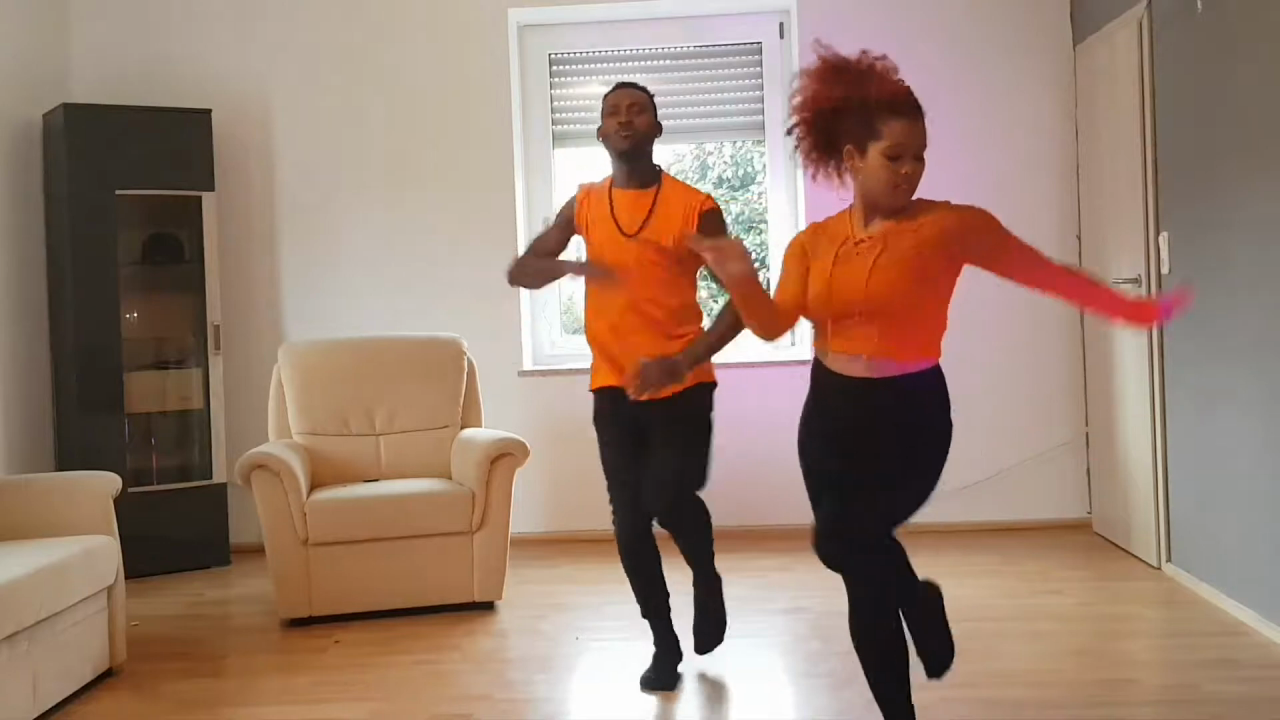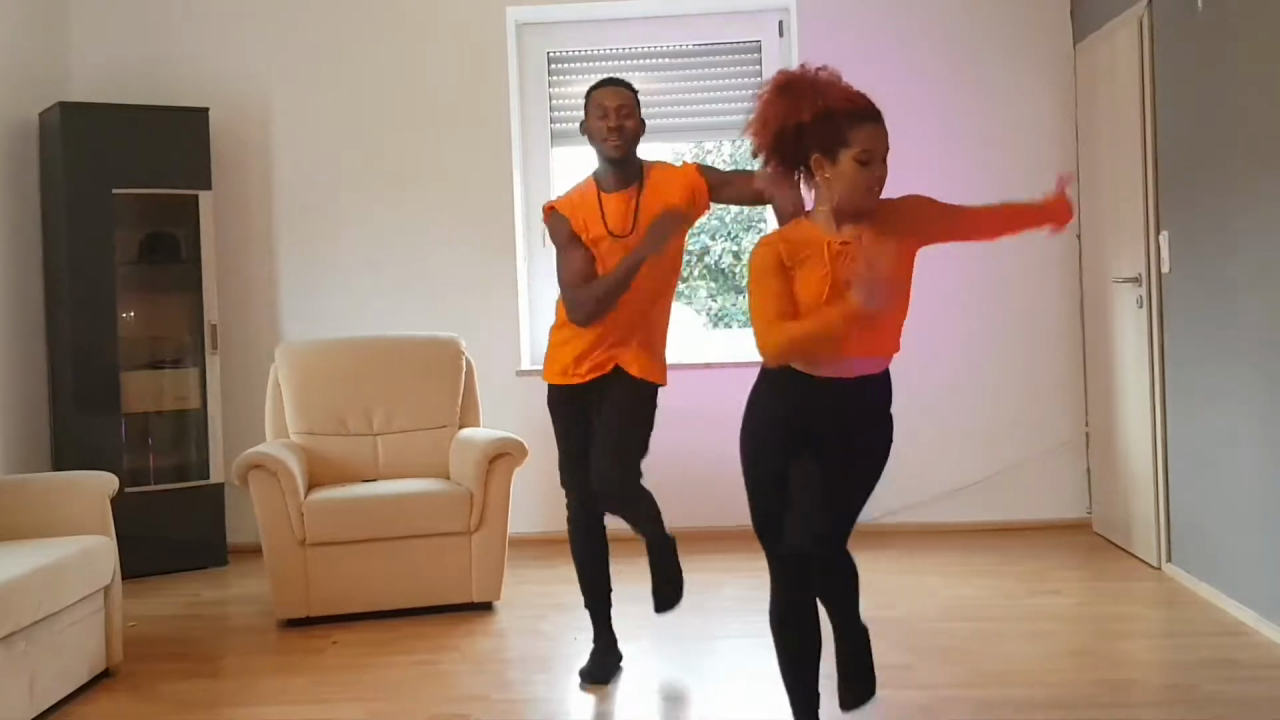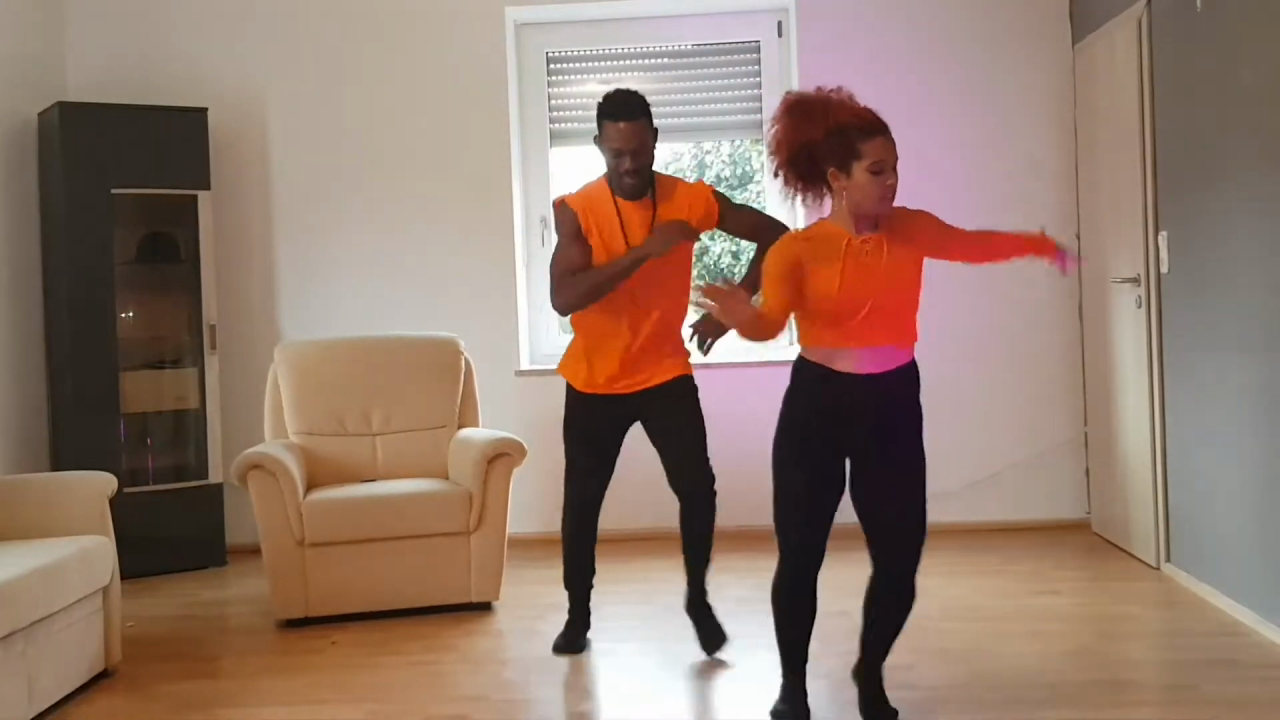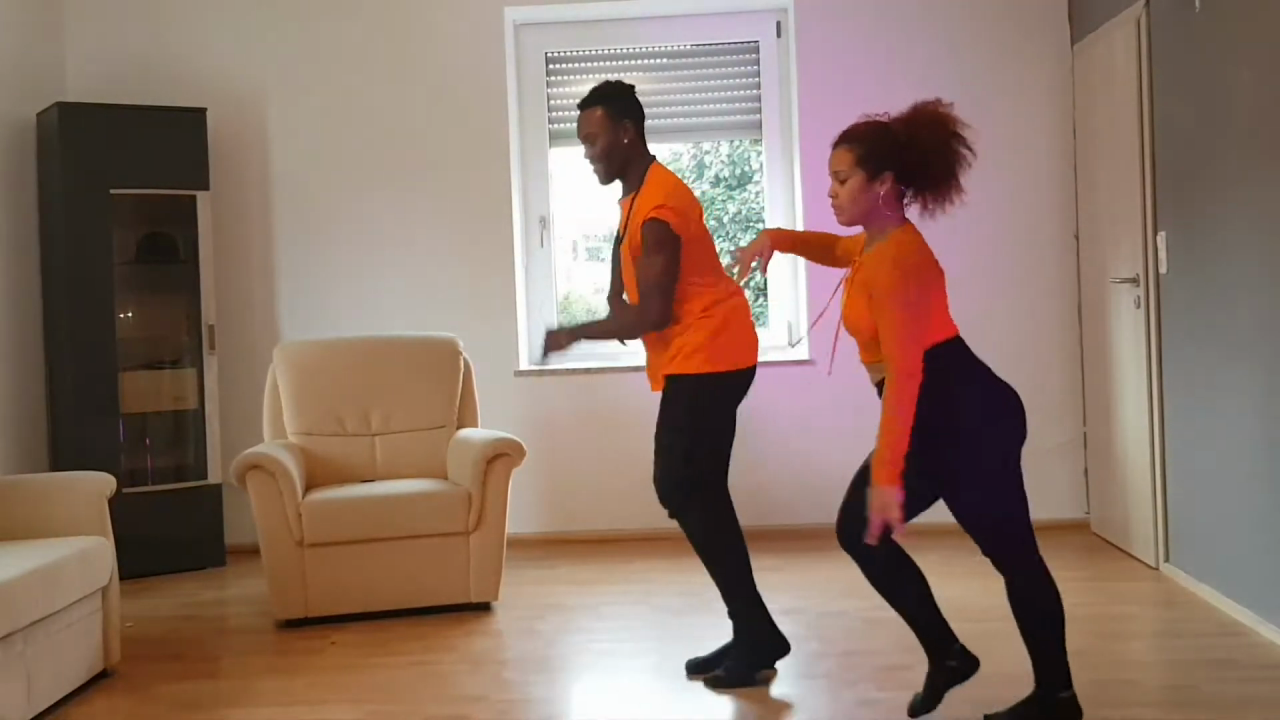
dt=0.7s
person 1, frame 1
left shoulder: (945, 226)
right shoulder: (812, 244)
left elbow: (1047, 272)
right elbow: (772, 325)
left wrist: (1139, 310)
right wrist: (738, 285)
left hip: (911, 415)
right hip: (831, 415)
left knee: (848, 538)
right knee: (866, 581)
left ankle: (917, 603)
person 1, frame 2
left shoulder: (902, 220)
right shoulder: (775, 250)
left elbow: (979, 220)
right elbow: (774, 345)
left wrist: (1051, 210)
right wrist: (855, 307)
left hip: (861, 415)
right hip: (784, 415)
left knee: (810, 542)
right knee: (789, 578)
left ankle: (850, 633)
person 1, frame 3
left shoulder: (909, 229)
right shoulder: (797, 250)
left elbow: (976, 243)
right elbow: (766, 320)
left wrist: (1042, 245)
right wrist: (733, 311)
left hip: (892, 409)
right hip: (813, 410)
left knee: (900, 558)
right knee: (801, 556)
person 1, frame 4
left shoulder: (898, 261)
right shoulder: (875, 245)
left elbow: (905, 372)
right elbow: (833, 249)
left wrist: (886, 475)
right wrist: (776, 238)
left hip: (963, 416)
right hip: (934, 420)
left knee: (1012, 552)
right knee: (858, 531)
right ankle: (946, 655)
person 2, frame 1
left shoulder: (696, 207)
right shoulder: (584, 203)
right elbow: (518, 272)
left wrist: (690, 355)
right wrist: (571, 266)
left hip: (686, 377)
right hip: (615, 383)
left knee: (674, 494)
right knee: (630, 512)
left ankle: (705, 578)
right ankle: (664, 640)
person 2, frame 2
left shoulder: (682, 183)
right shoulder: (564, 212)
left elbow: (771, 185)
right elbow: (583, 309)
right wrist: (643, 249)
left hip: (634, 365)
right hip: (571, 371)
left knee: (612, 481)
right knee: (582, 505)
left ankle: (659, 542)
right ankle: (604, 641)
person 2, frame 3
left shoulder: (694, 199)
right shoulder: (575, 210)
left elbow: (775, 235)
right elbow: (564, 297)
right wrist: (646, 250)
left hip: (664, 373)
right hip: (592, 381)
left knee: (697, 488)
right knee: (581, 501)
left ankle: (696, 596)
right ankle: (578, 614)
person 2, frame 4
left shoulder: (658, 206)
right shoulder: (635, 194)
left elbow: (654, 314)
left wrist: (578, 333)
right wrist: (618, 306)
left hip: (709, 357)
right hip: (690, 360)
left knee: (680, 491)
right knee: (698, 494)
left ankle: (758, 632)
right ankle: (751, 635)
